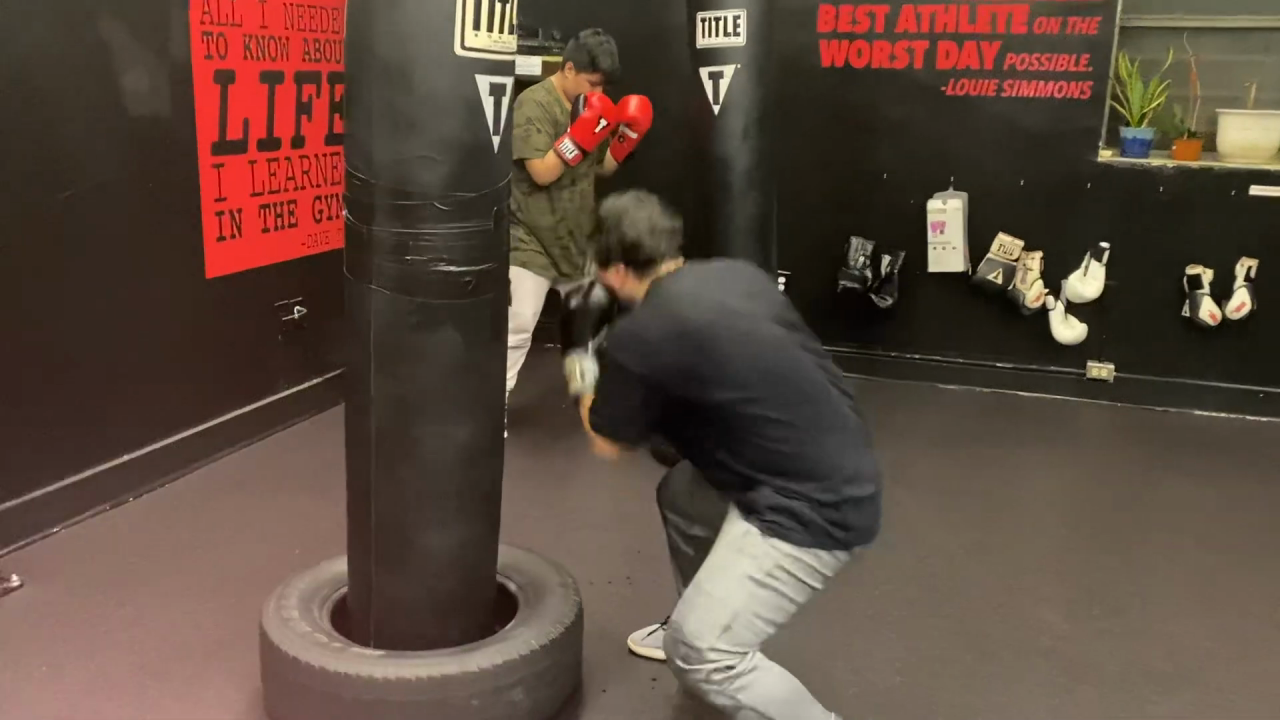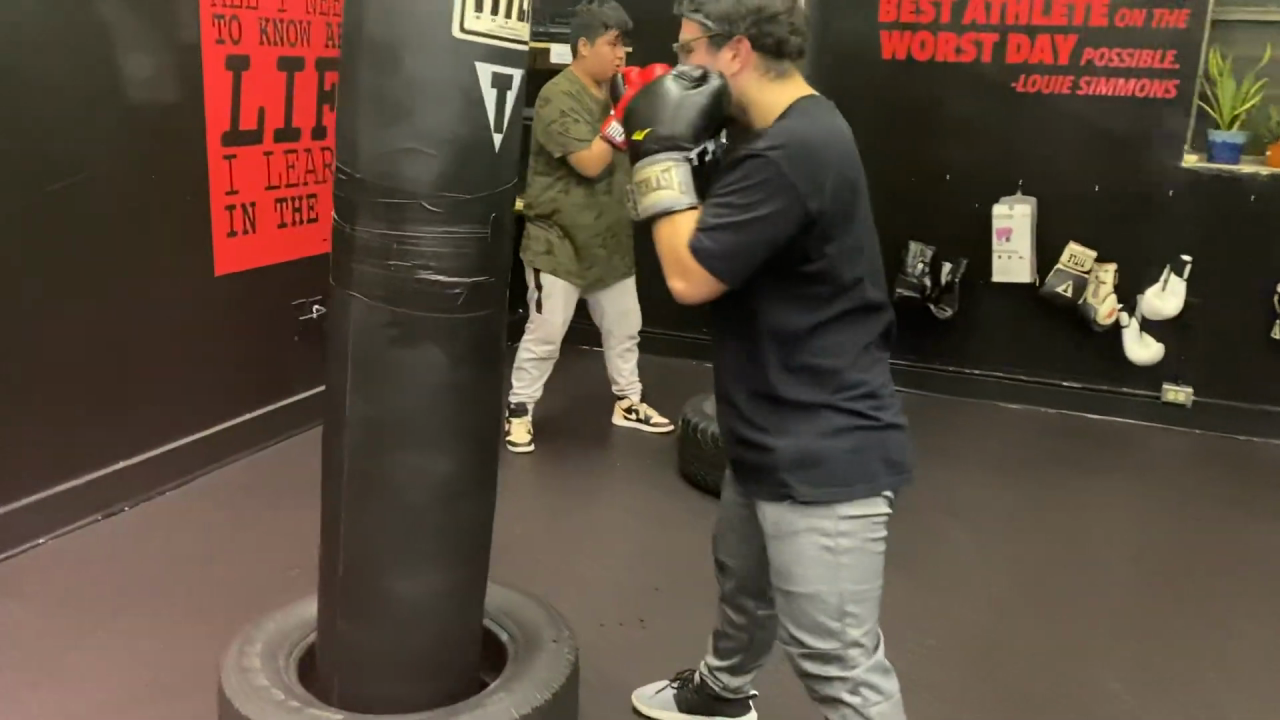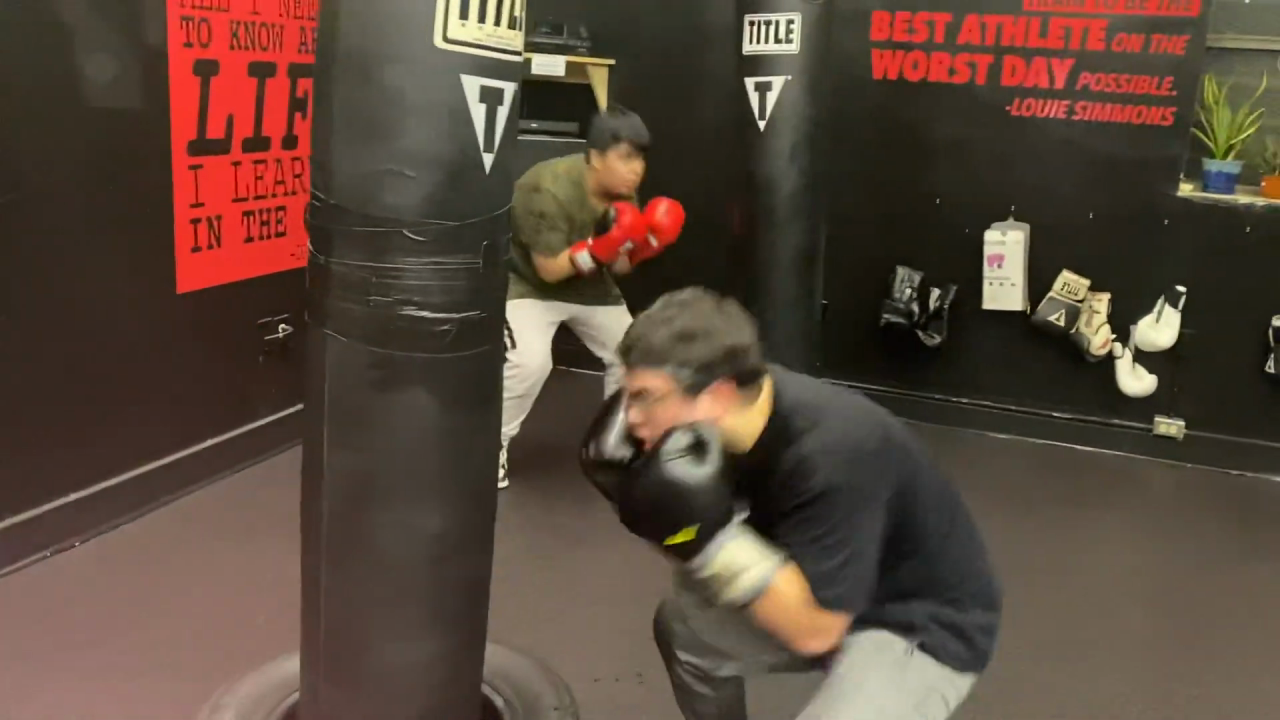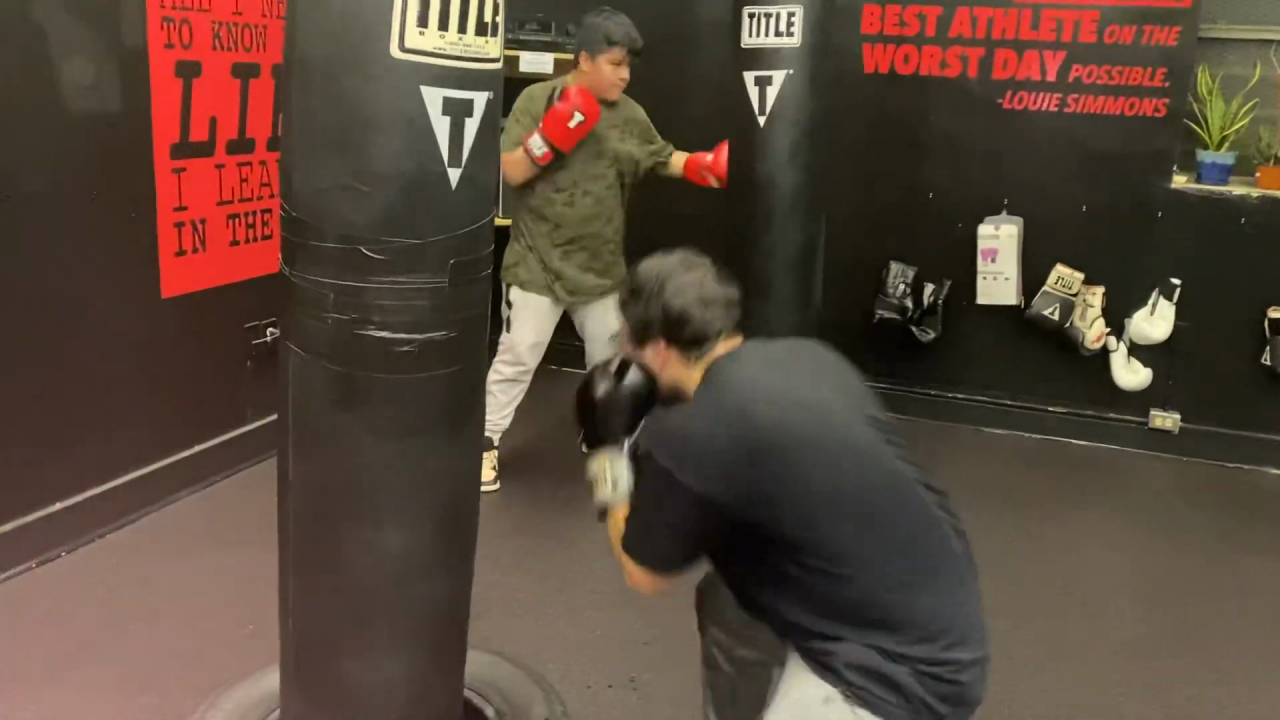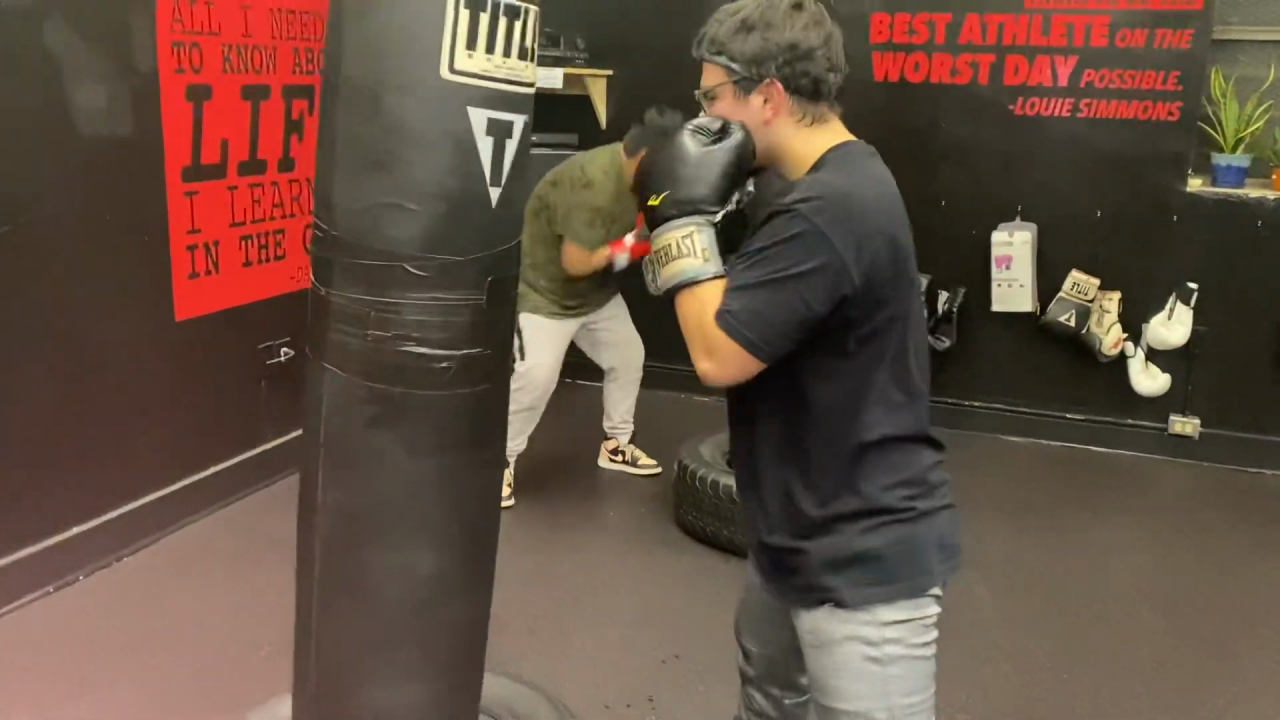
dt=1s
person 1, frame 1
left shoulder: (642, 337)
right shoulder: (736, 278)
left elbow: (609, 440)
left wrist: (580, 349)
left hip: (810, 508)
right hip: (826, 471)
left knee: (705, 653)
right knee: (683, 496)
right ankle: (697, 639)
person 1, frame 2
left shoulder: (793, 153)
right shoulder: (802, 133)
left elbow: (689, 277)
right elbow: (723, 240)
left wrist: (663, 152)
right wrist: (667, 148)
left hip: (821, 455)
right hip: (772, 437)
right knee: (743, 575)
person 1, frame 3
left shoulder: (835, 453)
right shoulder: (716, 427)
left elbow: (814, 629)
left wrist: (706, 534)
left hip: (923, 626)
right knee: (684, 626)
person 1, frame 4
left shoulder: (691, 439)
right shoulder: (807, 357)
left elbow: (647, 572)
left wrist: (609, 450)
left hip: (899, 667)
right knee: (723, 603)
person 1, frame 5
left shoulder: (824, 214)
right shoulder: (848, 180)
left elbow: (717, 356)
right elbow: (760, 300)
left wrist: (681, 216)
right wrist: (691, 209)
left hip: (860, 550)
right hip: (801, 526)
person 2, frame 1
left shoulder: (588, 105)
right shoulder: (534, 105)
left elbow: (601, 168)
right elbow: (541, 173)
left wrist: (627, 136)
right wrist: (583, 132)
left hip: (574, 238)
right hip: (529, 239)
right knee: (516, 326)
person 2, frame 2
left shoulder: (613, 90)
right shoulder: (557, 97)
left elbow: (634, 147)
right elbow: (591, 163)
right wrist: (626, 110)
left hip: (609, 240)
right hip: (559, 242)
left knee: (624, 326)
right knee: (544, 335)
left ankle: (628, 402)
right ankle: (519, 411)
person 2, frame 3
left shoulder: (624, 195)
right shoulder: (549, 190)
left elbow: (621, 265)
right elbow: (549, 269)
left wrist: (648, 242)
right wrist: (608, 245)
left hip: (589, 287)
right hip: (527, 282)
right knee: (529, 364)
right ankle: (494, 446)
person 2, frame 4
left shoulder: (628, 113)
right shoulder: (537, 99)
left elbow: (665, 161)
right elbow: (511, 171)
left wrist: (709, 165)
right wrist: (553, 131)
left hip: (603, 264)
right hip: (539, 260)
left knee: (610, 352)
right knee: (517, 354)
right ankle: (486, 443)
person 2, frame 5
left shoulder: (630, 174)
right shoulder: (594, 184)
left elbow: (625, 231)
right elbow: (577, 263)
left wrist: (644, 239)
right wrist: (637, 244)
left hip: (593, 290)
right hip: (545, 289)
left knee: (628, 356)
right knee: (534, 380)
left ankle: (616, 443)
right ankle: (500, 464)
